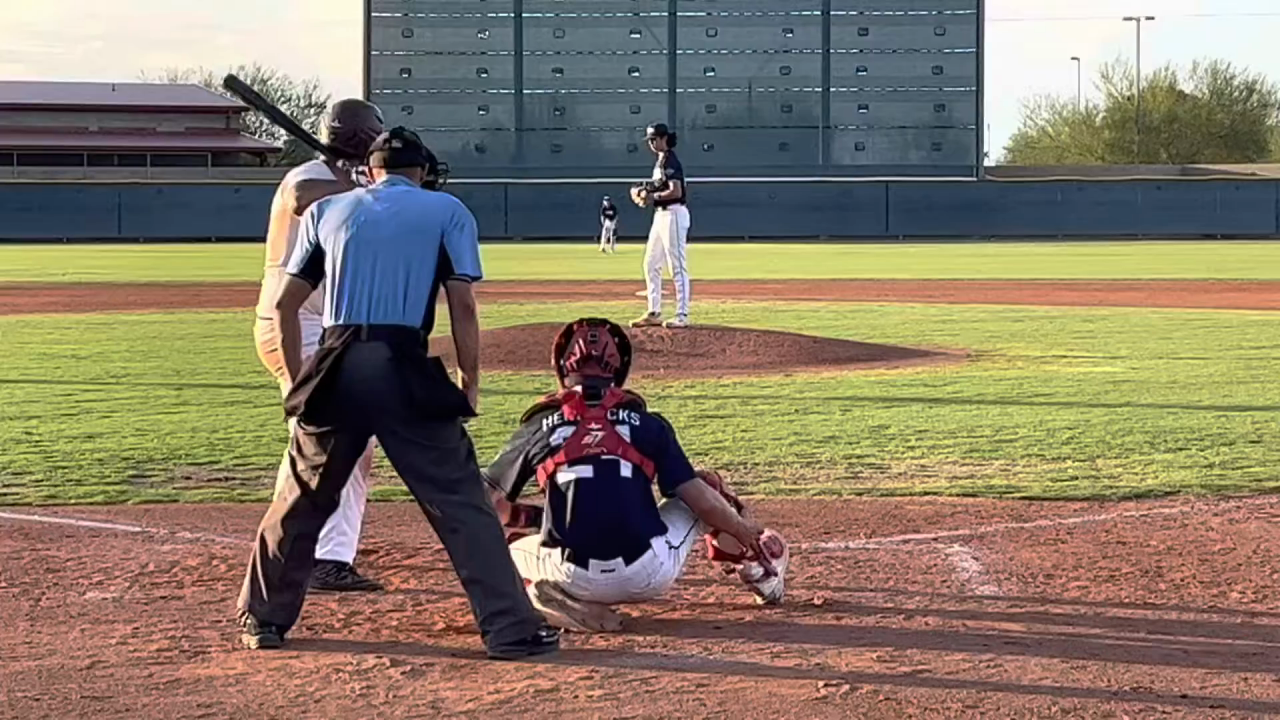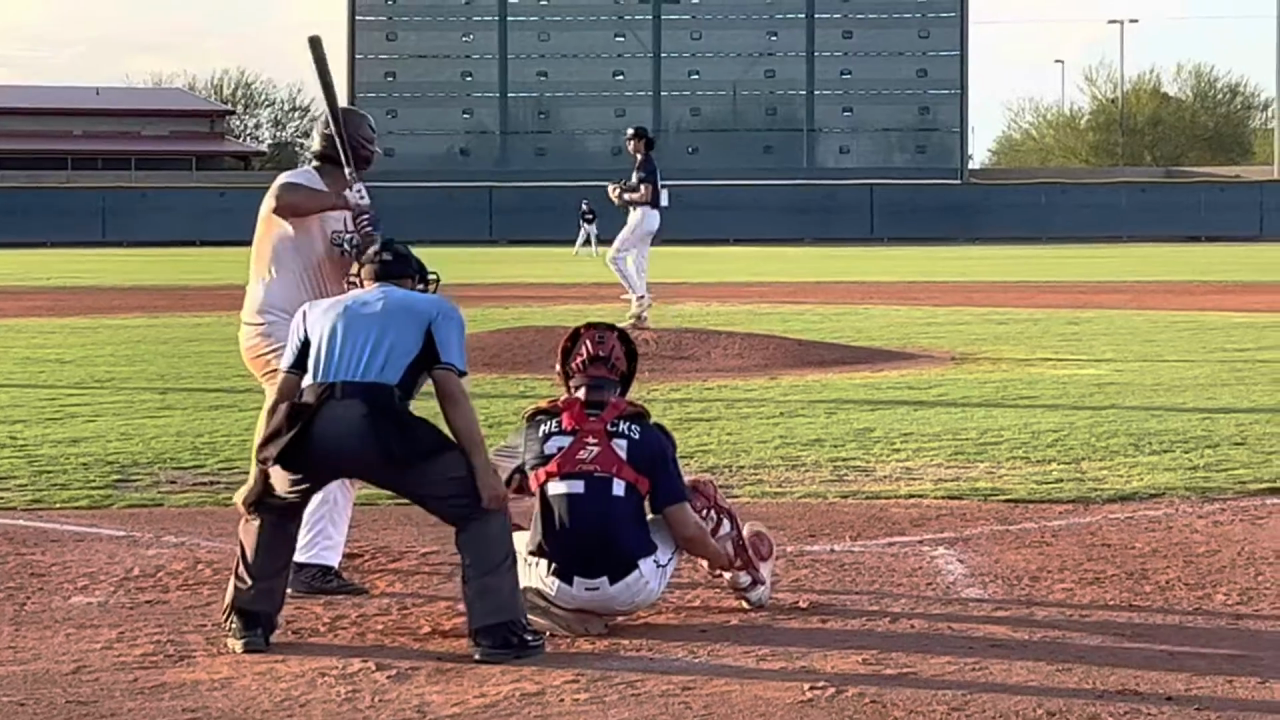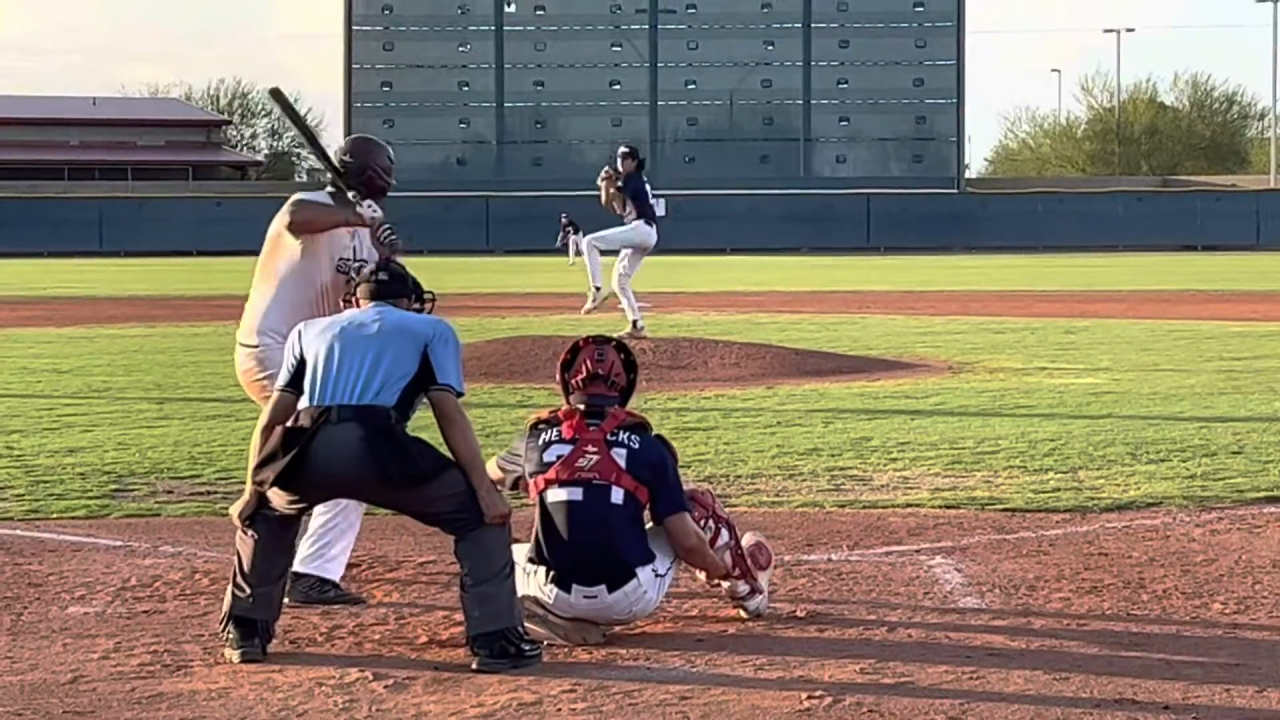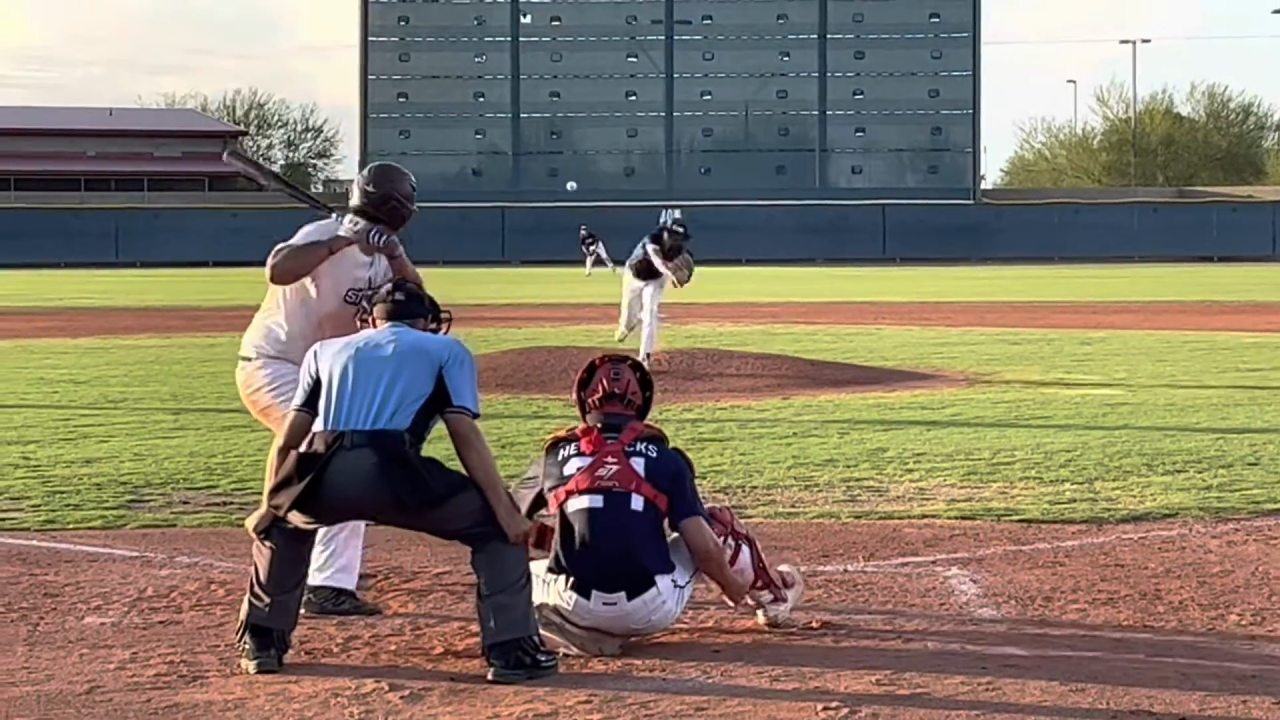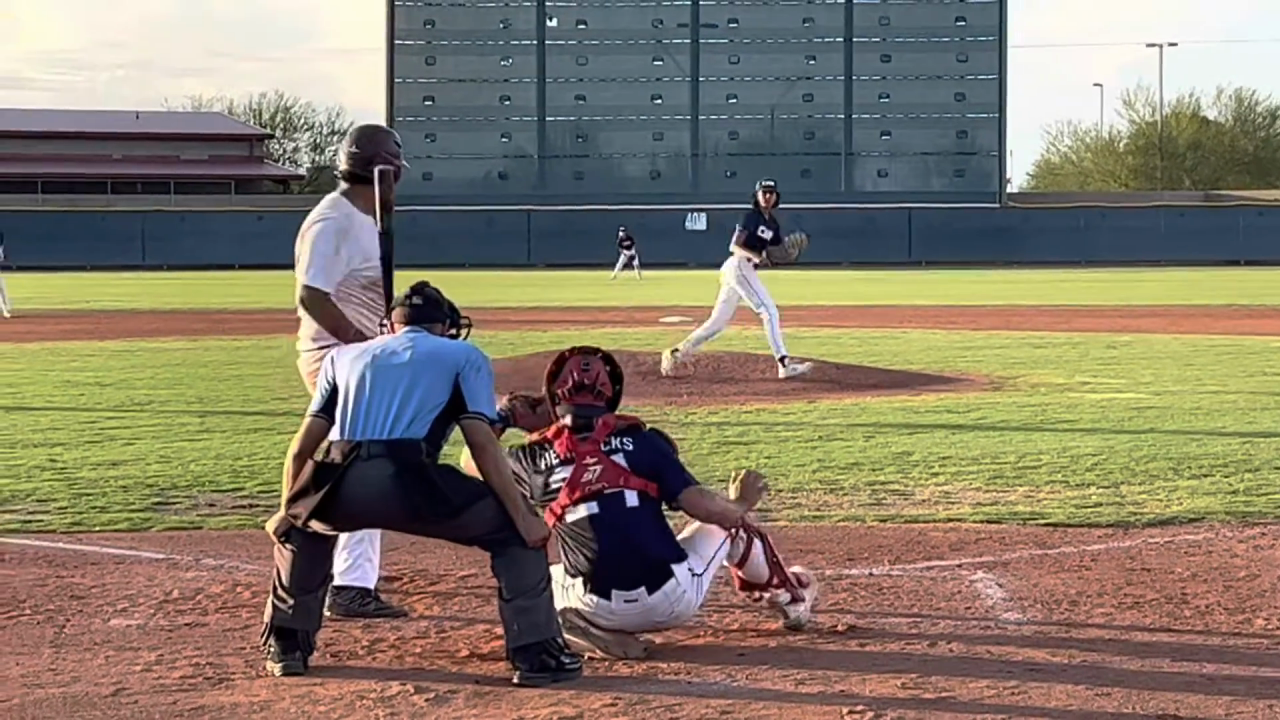
dt=0.7s
person 1, frame 1
left shoulder: (347, 191)
right shoulder: (310, 176)
right elbow: (300, 201)
right wrist: (352, 182)
left hip: (326, 330)
right hip: (298, 329)
right ankle: (326, 562)
person 1, frame 2
left shoulder: (346, 198)
right shoulder: (298, 182)
right elbow: (282, 202)
left wrist: (367, 237)
right wrist: (342, 202)
right hip: (281, 334)
right ankle: (311, 566)
person 1, frame 3
left shoulder: (358, 233)
right shoulder: (315, 210)
right elbow: (294, 217)
left wrist: (386, 258)
right wrist: (354, 215)
right hip: (275, 354)
left ankle: (292, 556)
right ankle: (312, 576)
person 1, frame 4
left shoulder: (383, 251)
right shoulder: (322, 234)
right elbow: (277, 271)
left wrist: (395, 253)
right wrist: (340, 240)
right hip: (272, 368)
left ankle: (337, 562)
right ankle: (327, 587)
person 1, frame 5
left shoulder: (361, 220)
right shoulder: (332, 221)
right elbow: (311, 297)
right wrist: (365, 345)
left ankle: (336, 571)
right ankle: (350, 590)
person 2, frame 1
left shoulder: (326, 211)
right shoulder: (448, 210)
left elbow: (285, 303)
right elbow: (462, 305)
left wrist: (297, 376)
right wrist: (471, 380)
left hip: (336, 369)
right hip: (404, 368)
left knee: (305, 497)
right knee: (458, 498)
left ankle: (264, 619)
right ankle: (511, 629)
person 2, frame 2
left shoulder: (315, 309)
right shoulder: (435, 307)
left elbow: (280, 399)
right elbow: (450, 391)
left wrist: (258, 475)
right wrist: (482, 469)
left hip: (311, 431)
right hip: (380, 427)
left knee: (270, 501)
right knee: (481, 503)
left ankle: (248, 622)
right ankle: (499, 631)
person 2, frame 3
left shoulder: (310, 329)
right shoulder: (431, 328)
left elbow: (272, 420)
right elbow: (449, 413)
left wrist: (252, 491)
right wrist: (485, 490)
left hip: (308, 453)
right hip: (377, 449)
left knee: (266, 511)
right knee: (477, 512)
left ankle: (246, 632)
right ankle: (495, 640)
person 2, frame 4
left shoulder: (325, 350)
right shoulder: (446, 348)
left elbow: (287, 442)
right elbow: (464, 434)
left wrist: (269, 507)
right wrist: (506, 511)
left hip: (321, 479)
right hip: (391, 474)
left knee: (282, 525)
right knee: (494, 523)
left ankle: (261, 643)
right ankle: (511, 650)
person 2, frame 5
left shoulder: (344, 355)
right shoulder: (464, 355)
left elbow: (302, 448)
right elbow: (481, 442)
left wrist: (288, 511)
right wrist: (522, 516)
left hip: (340, 488)
right hip: (408, 483)
left knee: (301, 528)
right knee: (517, 530)
left ankle: (286, 646)
right ankle: (536, 653)
person 3, frame 1
left shoulder: (539, 425)
right shoulder: (646, 423)
right elbow: (704, 503)
right wrist: (744, 529)
left hip: (573, 578)
right hip: (647, 574)
left knee: (513, 549)
right knee: (707, 486)
left ankle: (568, 598)
right ankle: (761, 576)
person 3, frame 2
left shoulder: (537, 429)
right shoulder: (646, 435)
right elbow: (687, 531)
right wrist: (722, 558)
left hip: (559, 588)
right hip: (632, 590)
right knee: (699, 496)
left ankle: (552, 604)
right ankle: (749, 582)
person 3, frame 3
left shoulder: (539, 437)
right shoulder: (646, 446)
left elbow: (492, 475)
right elbow: (687, 543)
right wrist: (718, 568)
left hip: (555, 597)
right hip: (629, 599)
right knee: (698, 504)
left ankle: (560, 617)
right ankle: (747, 588)
person 3, frame 4
left shoulder: (557, 454)
right shoulder: (664, 458)
right elbow: (703, 548)
right wrist: (732, 586)
left hip: (576, 606)
right hip: (649, 610)
right knee: (717, 522)
left ankle: (571, 626)
right ankle: (771, 597)
person 3, frame 5
left shoulder: (536, 458)
right shoulder: (642, 441)
left elbow: (472, 463)
right elbow: (702, 505)
left wrist: (502, 420)
right wrist: (740, 505)
left hip: (598, 610)
right hip: (671, 601)
right knee: (726, 518)
left ankle: (586, 628)
right ankle: (789, 599)
person 4, frame 1
left shoulder: (670, 160)
right shoulder: (659, 162)
left elbow: (676, 191)
left wrist: (653, 196)
right wrist: (646, 193)
left hip: (674, 215)
right hip: (660, 215)
left knee: (677, 266)
right knee: (651, 265)
left ankle: (682, 315)
right ankle: (654, 313)
person 4, frame 2
left shoulder: (645, 163)
right shoulder: (644, 163)
left elbow: (645, 196)
left wrist: (624, 195)
right wrist: (623, 192)
left hip: (644, 215)
right hip: (643, 216)
left knee: (614, 256)
right knee: (637, 267)
left ankle: (640, 297)
right ankle: (640, 317)
person 4, frame 3
left shoulder: (633, 178)
right shoulder: (637, 182)
left elbow: (607, 201)
right elbow: (620, 209)
left wrist: (606, 188)
right wrist: (607, 184)
left hip: (639, 229)
right hip: (648, 235)
left knee: (588, 242)
right knee: (620, 281)
left ankle: (597, 291)
right ankle: (637, 326)
person 4, frame 4
left shoulder: (677, 247)
right shoulder: (653, 238)
right elbow: (656, 256)
right wrist: (671, 273)
left hip: (654, 280)
right hip: (633, 277)
left knee: (650, 315)
right knee: (627, 320)
left ankle: (645, 357)
right ankle: (628, 325)
person 4, frame 5
left shoulder: (774, 224)
right shoulder: (750, 216)
right elbow: (734, 246)
right wrist: (754, 255)
left hip: (738, 272)
right hip: (738, 268)
left knee: (716, 323)
right knee: (769, 311)
left ankle: (676, 354)
right ankle: (785, 364)
